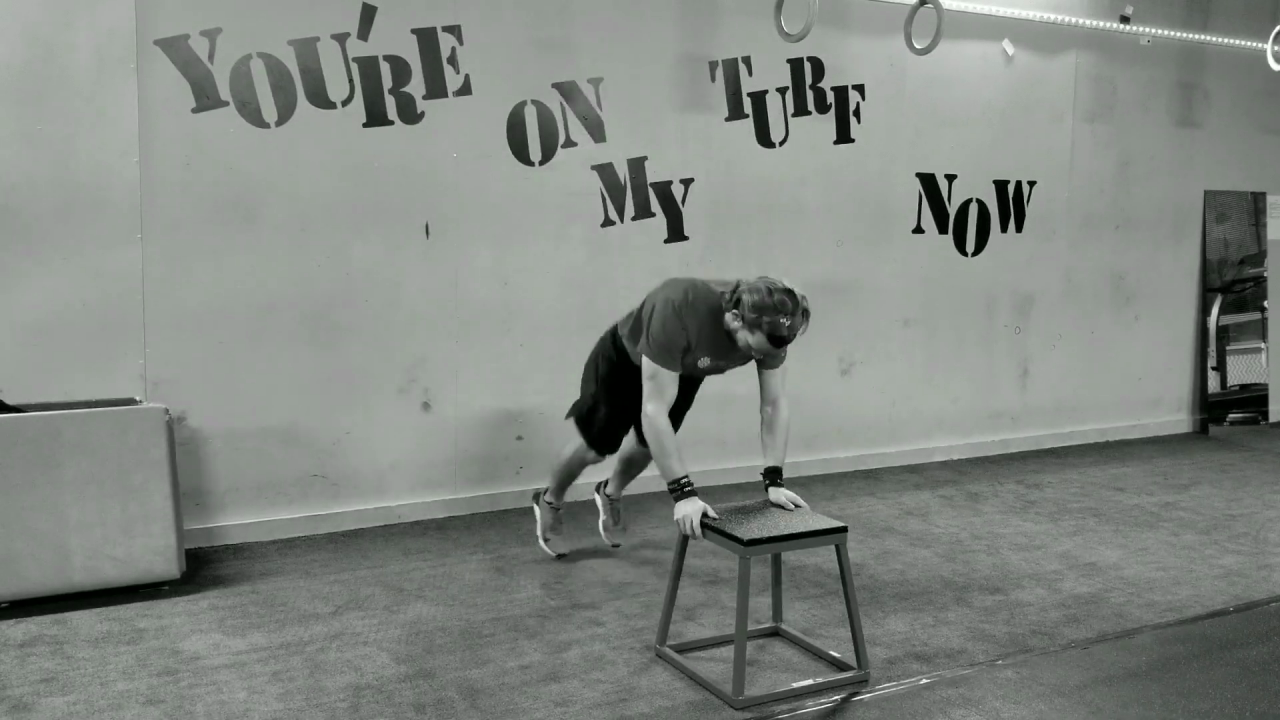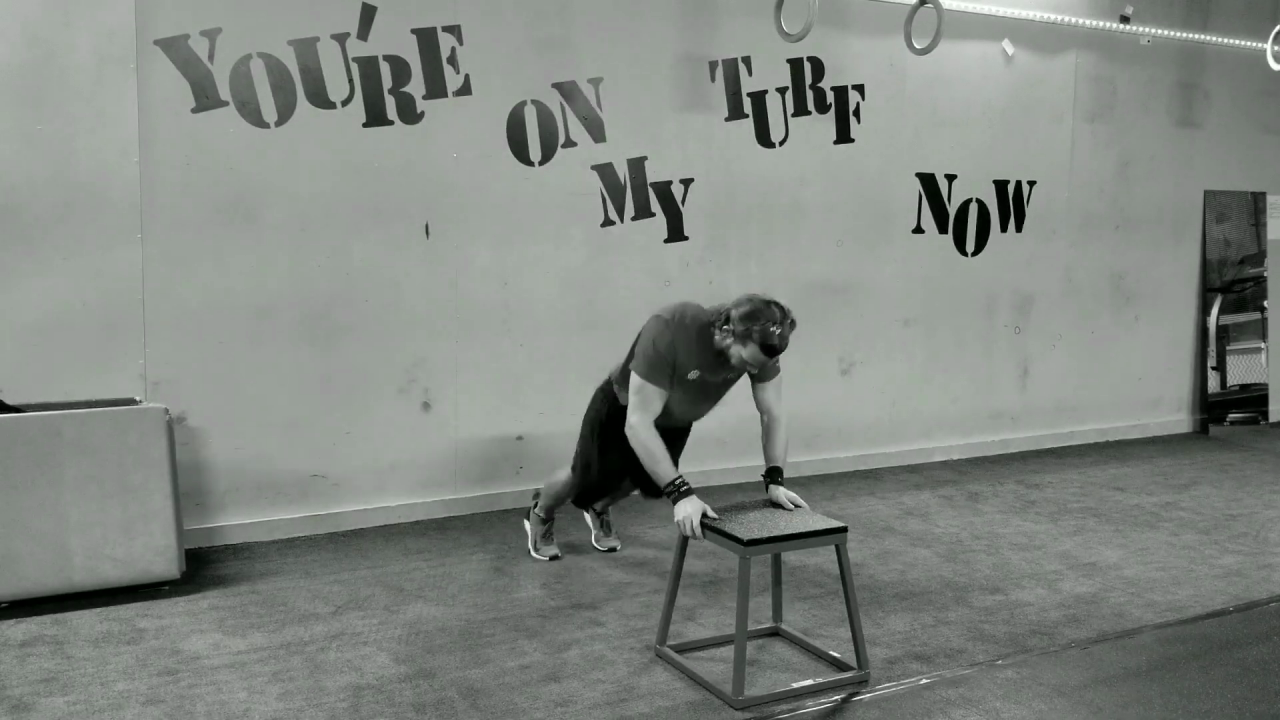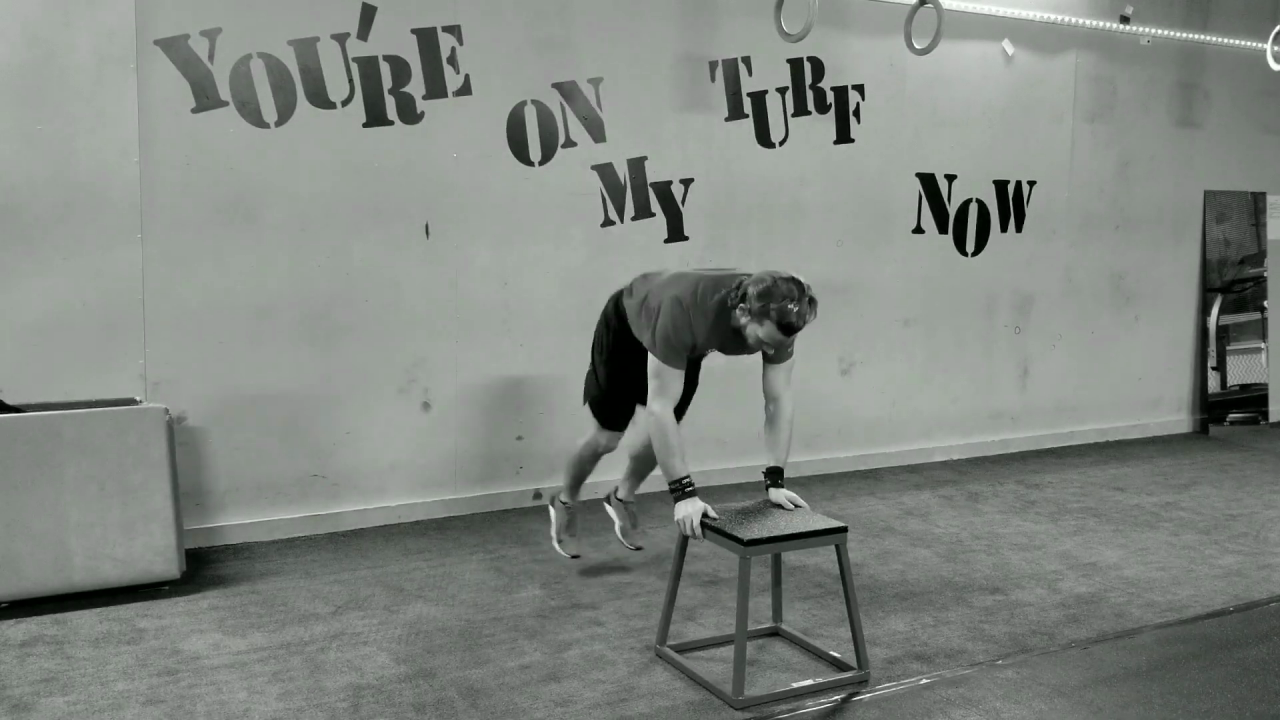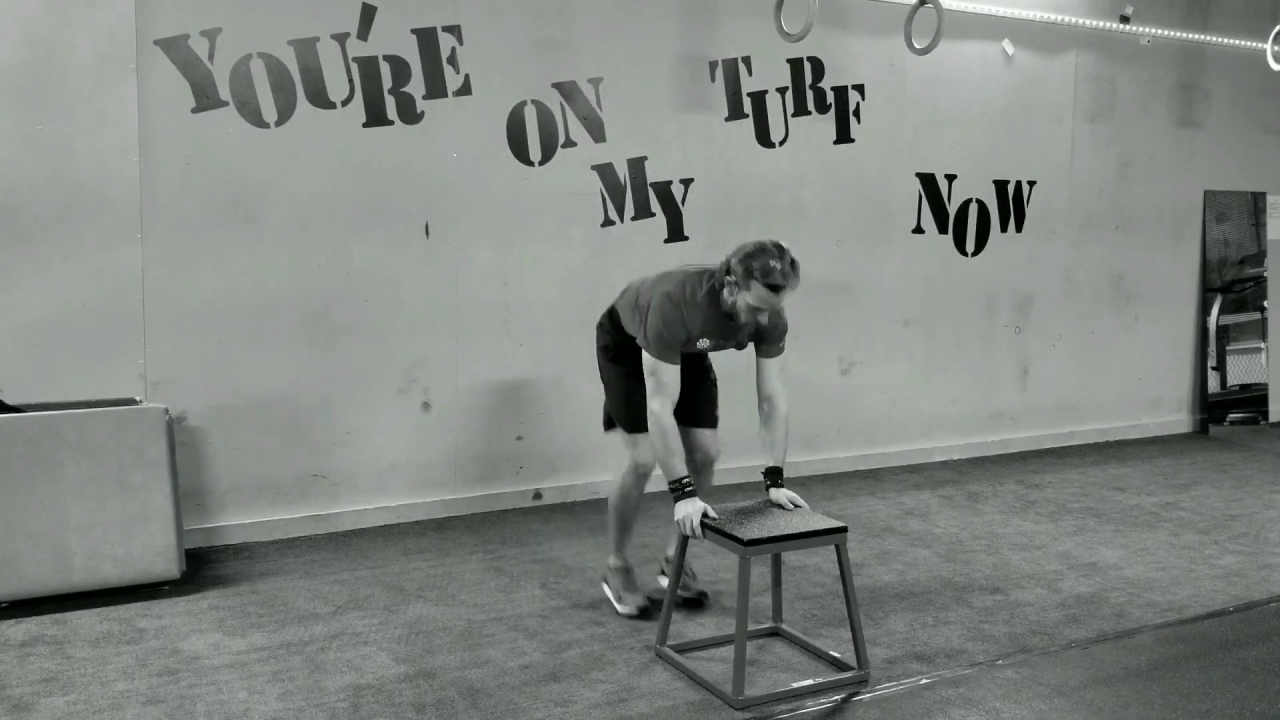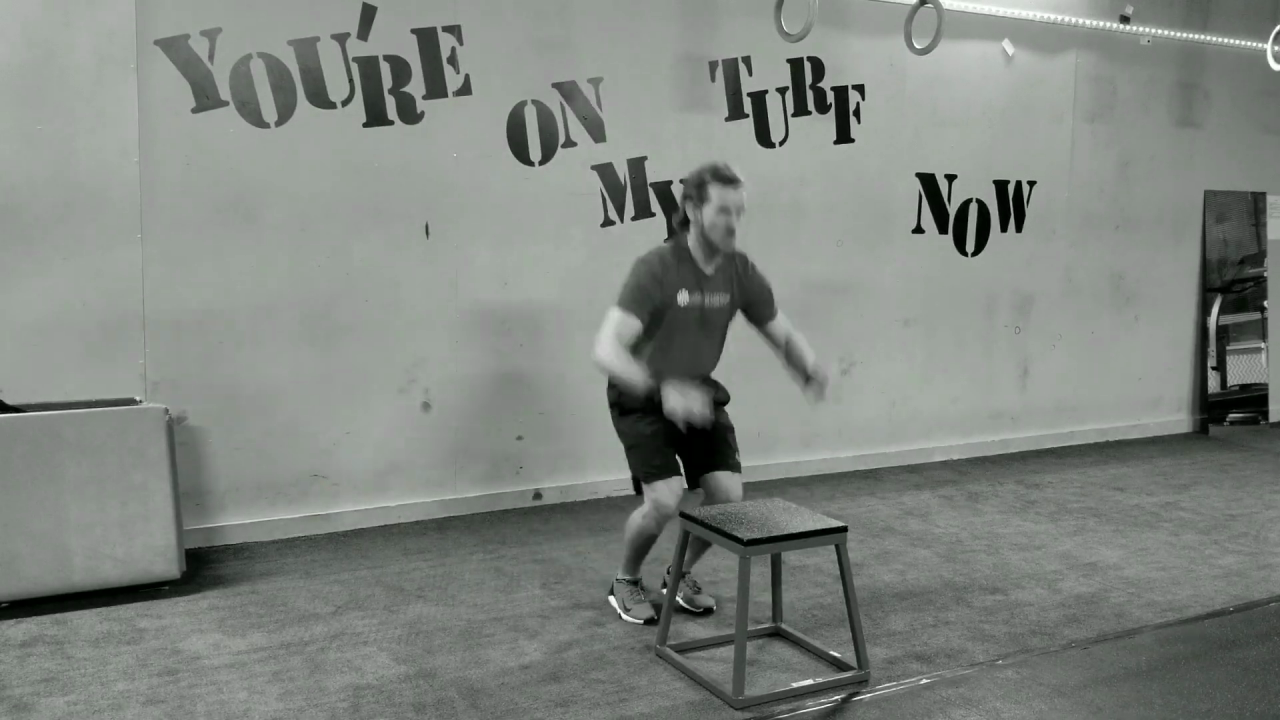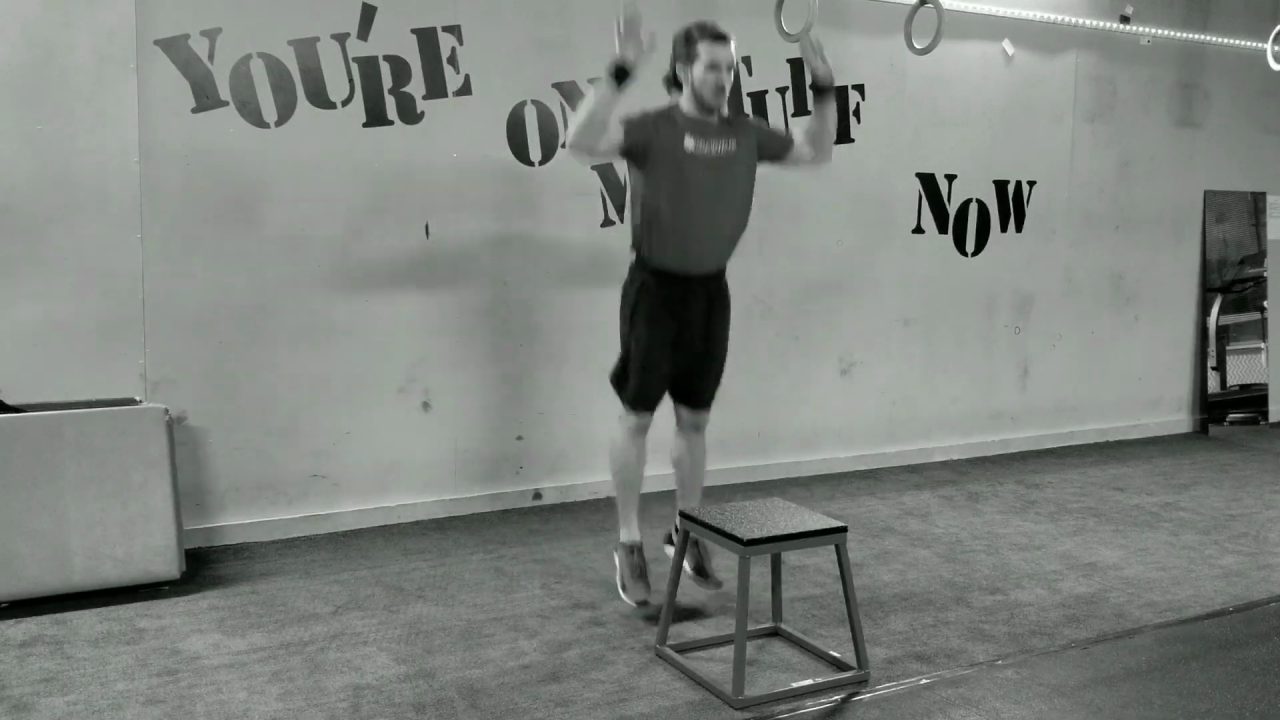
dt=0.2s
person 1, frame 1
left shoulder: (767, 326)
right shoulder: (678, 310)
left elbow: (774, 404)
right elbow: (654, 410)
left wrist: (774, 480)
right wrist: (684, 493)
right hip: (624, 361)
left knee: (647, 446)
right knee: (595, 447)
left ankle: (610, 494)
right ankle: (550, 503)
person 1, frame 2
left shoulder: (761, 343)
right shoulder: (669, 331)
left elbow: (772, 414)
right elbow: (637, 421)
left wrist: (774, 481)
right wrist: (682, 494)
right hip: (624, 410)
left knee: (649, 484)
right knee: (585, 488)
left ankle: (599, 511)
right ankle: (540, 515)
person 1, frame 3
left shoulder: (779, 320)
right shoulder: (685, 308)
left elbow: (779, 401)
right elbow: (659, 407)
left wrist: (775, 480)
right wrist: (684, 493)
right hip: (627, 327)
left knee: (663, 438)
right knee: (606, 438)
left ankle: (622, 498)
right ankle: (565, 503)
person 1, frame 4
left shoulder: (770, 313)
right shoulder: (675, 301)
left elbow: (772, 399)
right elbow: (659, 407)
left wrist: (774, 481)
right wrist: (683, 495)
left hip: (688, 348)
right hip: (628, 344)
left knee: (705, 452)
right knee: (644, 460)
left ankle: (675, 560)
right ankle: (617, 566)
person 1, frame 5
left shoulder: (742, 273)
right shoulder: (654, 270)
left elbow: (782, 335)
right elbow: (605, 350)
left wrist: (807, 368)
right wrist: (661, 391)
left hip: (699, 391)
right hip: (641, 397)
left knee: (728, 496)
right knee: (663, 502)
left ankle: (680, 576)
right ankle: (626, 581)
person 1, frame 6
left shoulder: (744, 132)
right shoulder: (652, 128)
left elbow: (816, 148)
right elbow: (579, 141)
left wrist: (823, 84)
right wrist: (621, 71)
left hip: (710, 294)
right hip: (653, 291)
left knee: (695, 422)
right knee: (637, 420)
left ankle: (686, 533)
right ankle: (630, 545)
